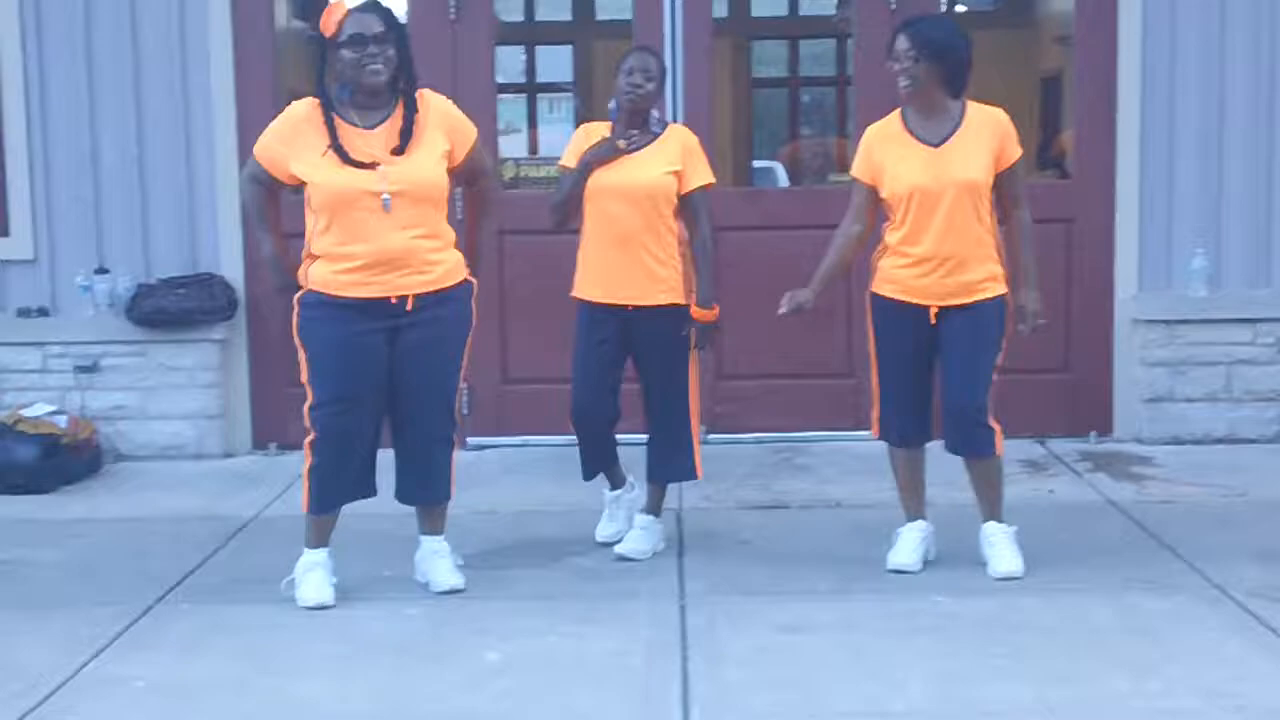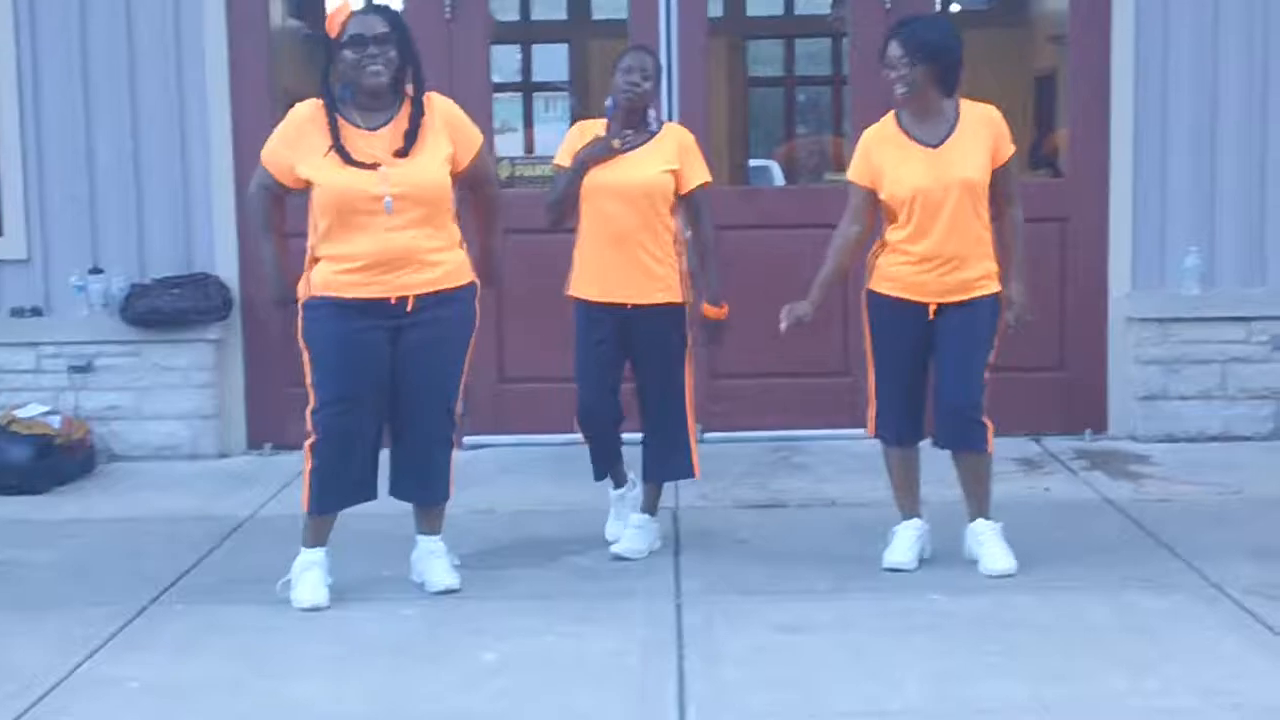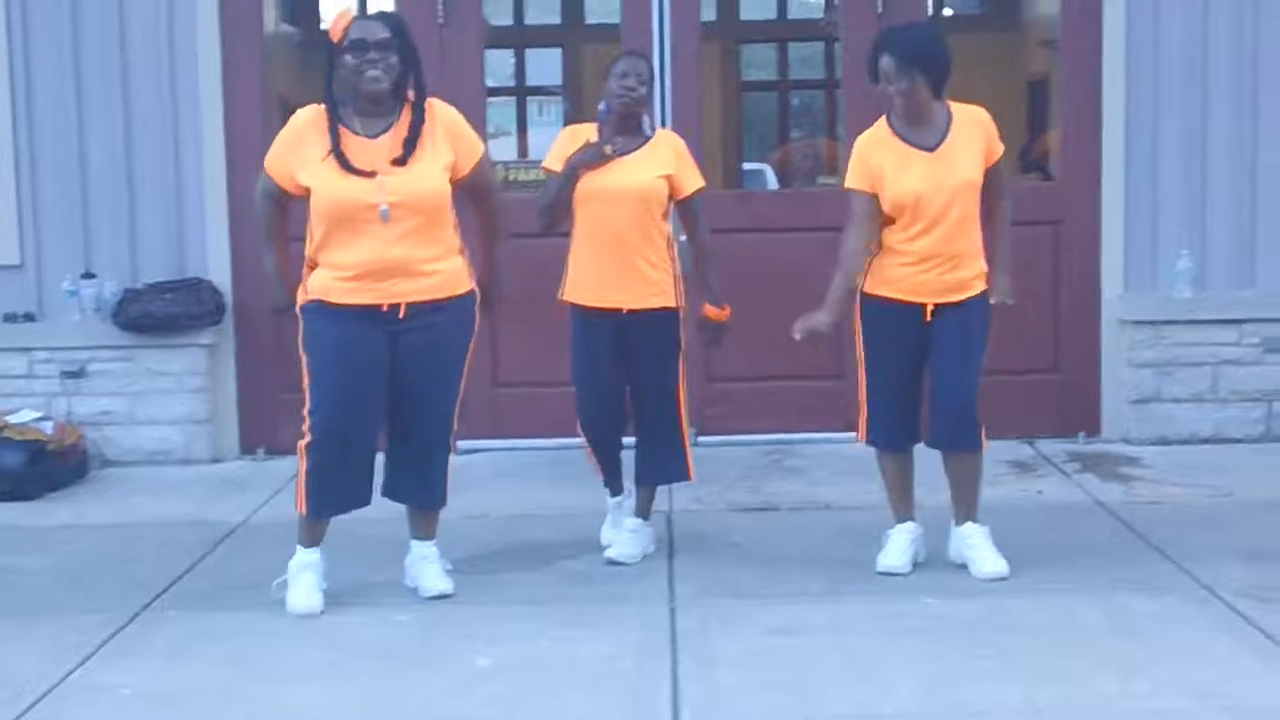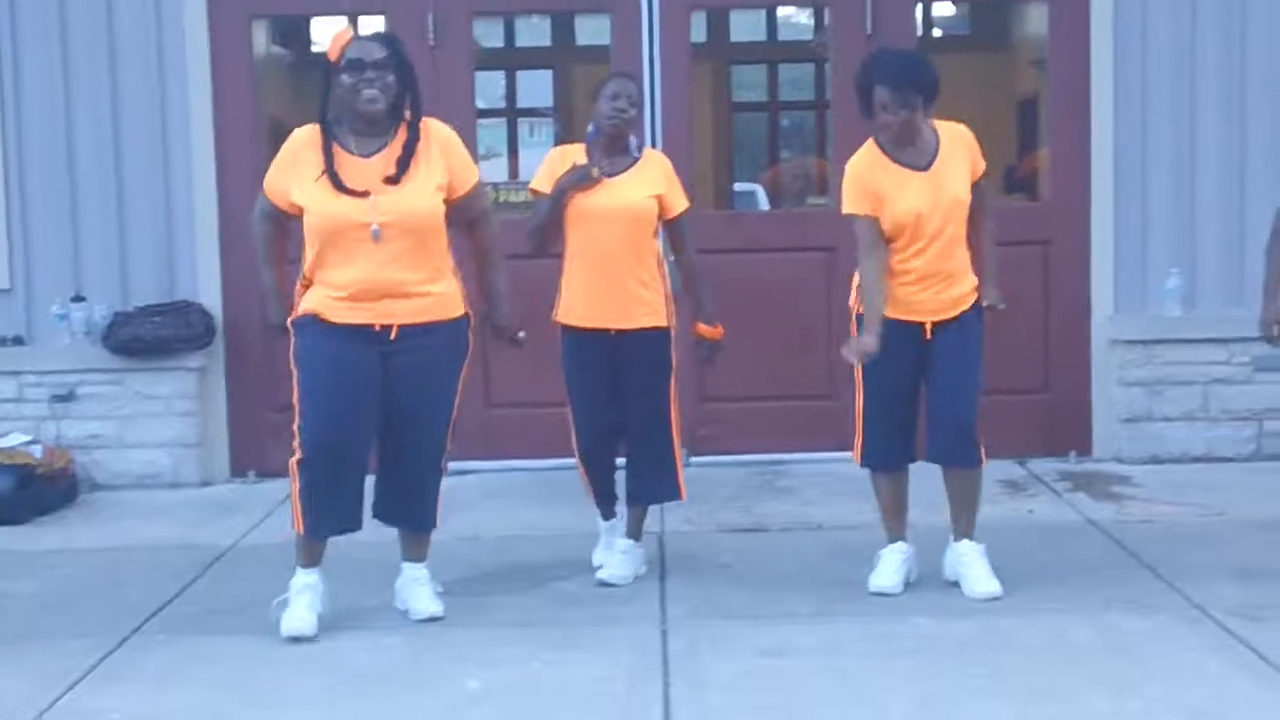
dt=0.1s
person 1, frame 1
left shoulder: (434, 113)
right shoulder: (302, 121)
left elbow: (478, 174)
right elbow: (256, 180)
left wrist: (470, 238)
right wrist: (266, 240)
left hip: (434, 298)
right hip: (337, 301)
left knee: (429, 424)
right knee: (335, 425)
left ankle: (433, 546)
right ankle: (315, 555)
person 1, frame 2
left shoulder: (439, 115)
right shoulder: (307, 123)
left elbow: (484, 183)
right elbow: (264, 187)
left wrist: (484, 251)
right wrist: (272, 256)
left hip: (438, 299)
right hip: (341, 301)
left knee: (430, 424)
right knee: (338, 426)
left ankle: (430, 546)
right ankle: (312, 555)
person 1, frame 3
left shoulder: (440, 120)
right shoulder: (308, 128)
left elbow: (483, 196)
right elbow: (269, 197)
left wrist: (489, 269)
right wrist: (275, 269)
left hip: (437, 304)
right hip: (340, 307)
left knee: (426, 430)
right knee: (333, 428)
left ankle: (423, 550)
right ankle: (307, 557)
person 1, frame 4
left shoulder: (436, 140)
right shoulder: (306, 146)
left elbow: (477, 225)
right elbow: (269, 216)
left wrist: (497, 301)
right wrist: (273, 287)
left hip: (429, 327)
right hip: (333, 325)
left knee: (419, 452)
right knee: (325, 447)
left ankle: (414, 573)
right ankle: (306, 579)
person 2, frame 1
left shoulder: (993, 126)
right shoulder: (879, 139)
left elbow: (1014, 212)
right elbow: (857, 224)
left wrist: (1025, 285)
right wrist: (814, 288)
left hip: (975, 296)
right hip: (898, 298)
left knee: (967, 410)
right knee: (901, 411)
left ankle: (996, 528)
right ankle: (915, 526)
person 2, frame 2
left shoulder: (986, 123)
right shoulder: (876, 141)
left elbow: (1007, 207)
right elbow: (854, 226)
left wrist: (1012, 278)
right wrist: (814, 297)
left hip: (970, 293)
right hip: (895, 295)
left knee: (961, 407)
right knee: (895, 410)
left ankle: (982, 526)
right ankle: (910, 525)
person 2, frame 3
left shoulder: (976, 125)
right shoulder: (869, 147)
left elbow: (996, 203)
right elbow: (859, 231)
left wrist: (999, 269)
right wrist: (832, 308)
left hip: (963, 295)
right hip: (890, 297)
left knee: (956, 409)
right knee: (889, 412)
left ankle: (969, 529)
right ankle: (904, 528)
person 2, frame 4
left shoulder: (960, 141)
right shoulder: (862, 169)
right elbow: (871, 256)
left wrist: (988, 278)
right wrist: (869, 329)
left hip: (958, 310)
right hip: (894, 317)
left knee: (955, 425)
right knee: (884, 430)
left ankle: (965, 549)
right ankle: (895, 548)
person 3, frame 1
left shoulder: (681, 142)
right shoulder: (588, 138)
left elbow: (699, 227)
right elbow: (559, 216)
left wrist: (705, 302)
right wrist: (587, 164)
left hip: (662, 298)
right hip: (598, 296)
left knee: (665, 405)
right knee: (588, 404)
left ankle: (650, 518)
right ankle: (619, 490)
person 3, frame 2
left shoulder: (677, 140)
right shoulder: (582, 135)
left elbow: (701, 225)
right elbow: (554, 215)
left wrist: (713, 298)
right wrist: (581, 162)
left hip: (659, 297)
right hip: (594, 295)
left knee: (662, 404)
right knee: (593, 404)
left ankle: (646, 517)
right ankle: (621, 486)
person 3, frame 3
left shoulder: (669, 146)
right shoulder: (574, 139)
left elbow: (696, 229)
right elbow: (547, 220)
left wrist: (713, 299)
right wrist: (572, 168)
left hip: (653, 301)
right hip: (590, 300)
left knee: (656, 408)
right knee: (597, 409)
left ankle: (640, 521)
right ankle: (616, 498)
person 3, frame 4
left shoulder: (657, 166)
right shoulder: (562, 161)
left elbow: (683, 249)
right elbow: (537, 242)
left wrist: (705, 318)
right wrist: (561, 190)
left hip: (645, 320)
right hip: (582, 321)
left knee: (647, 427)
right knee: (592, 430)
left ankle: (632, 542)
right ankle: (608, 521)
